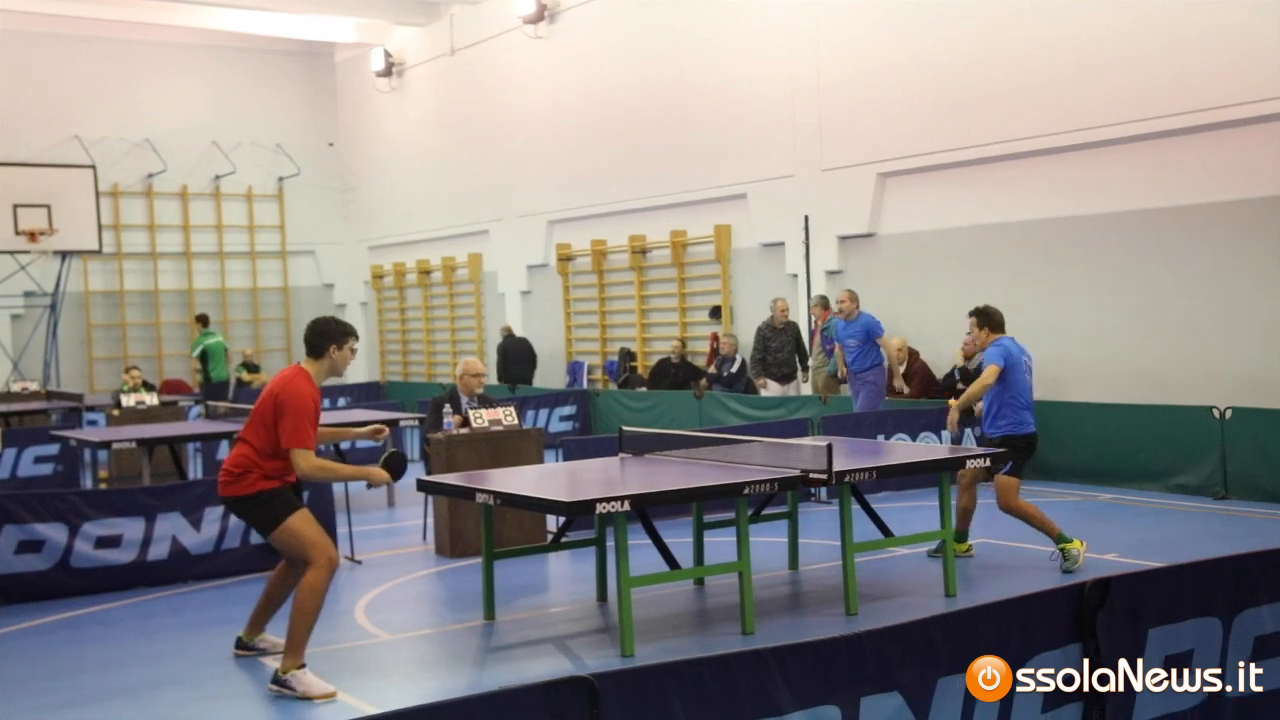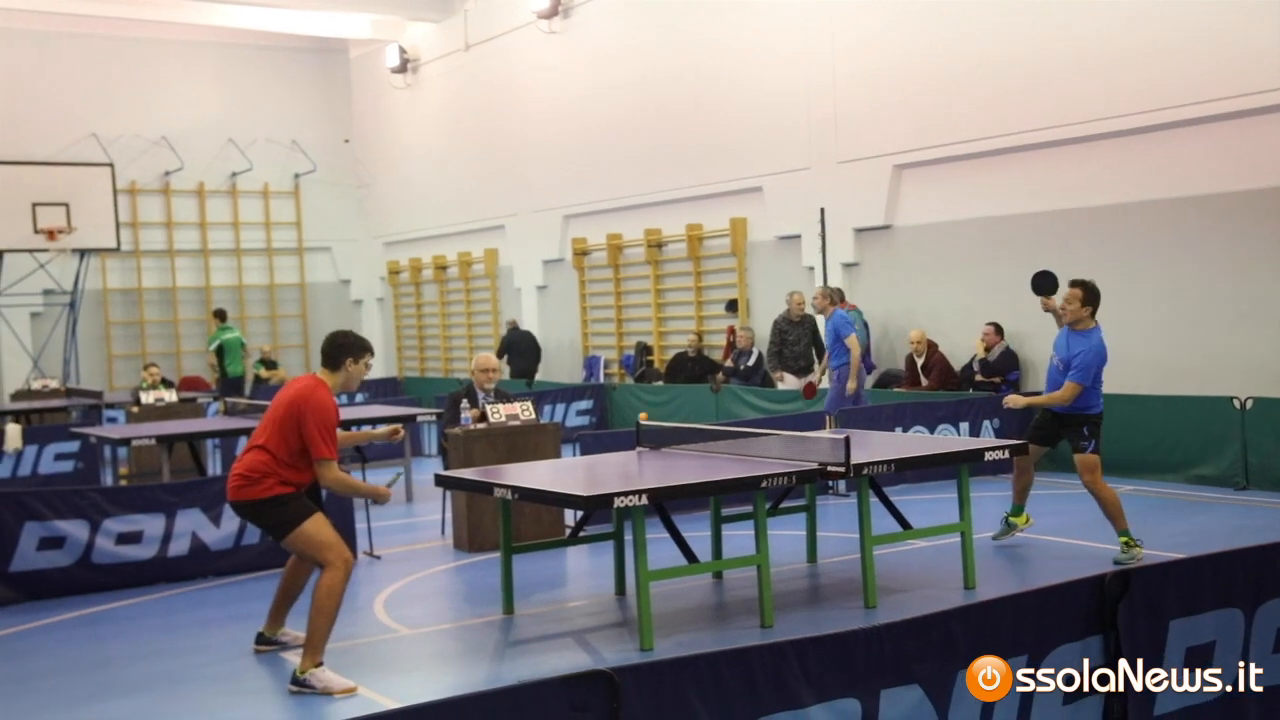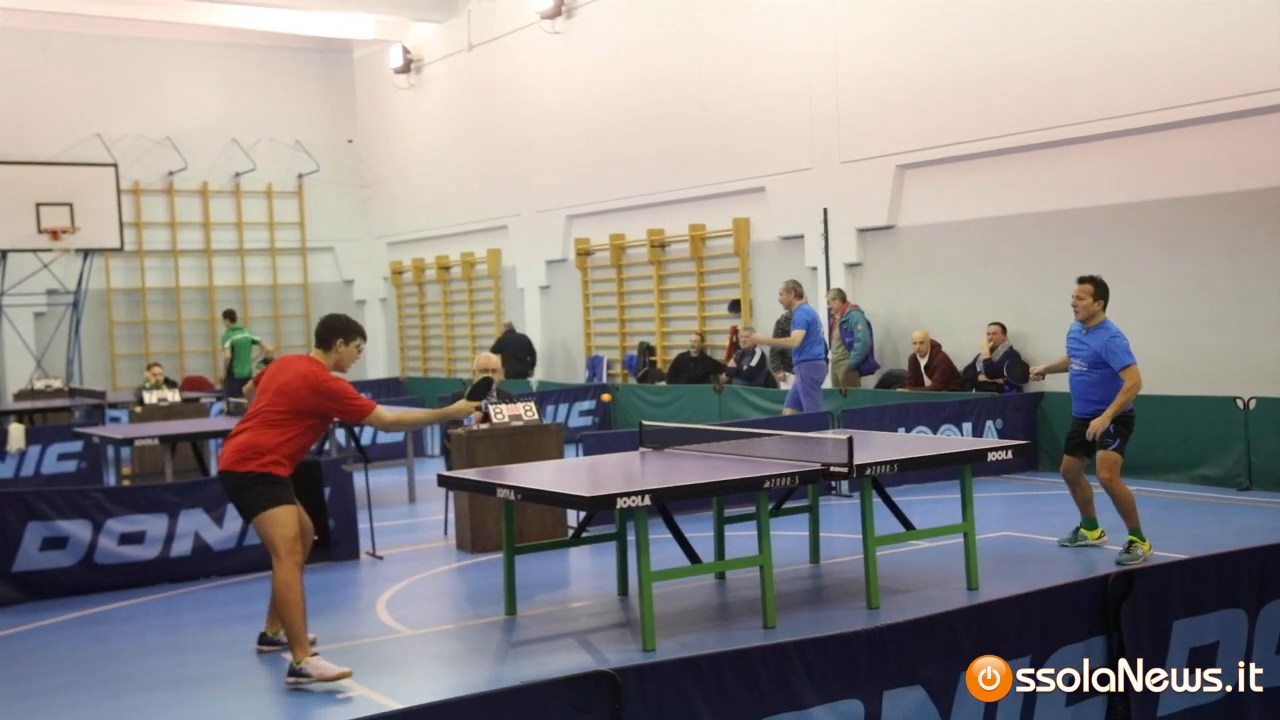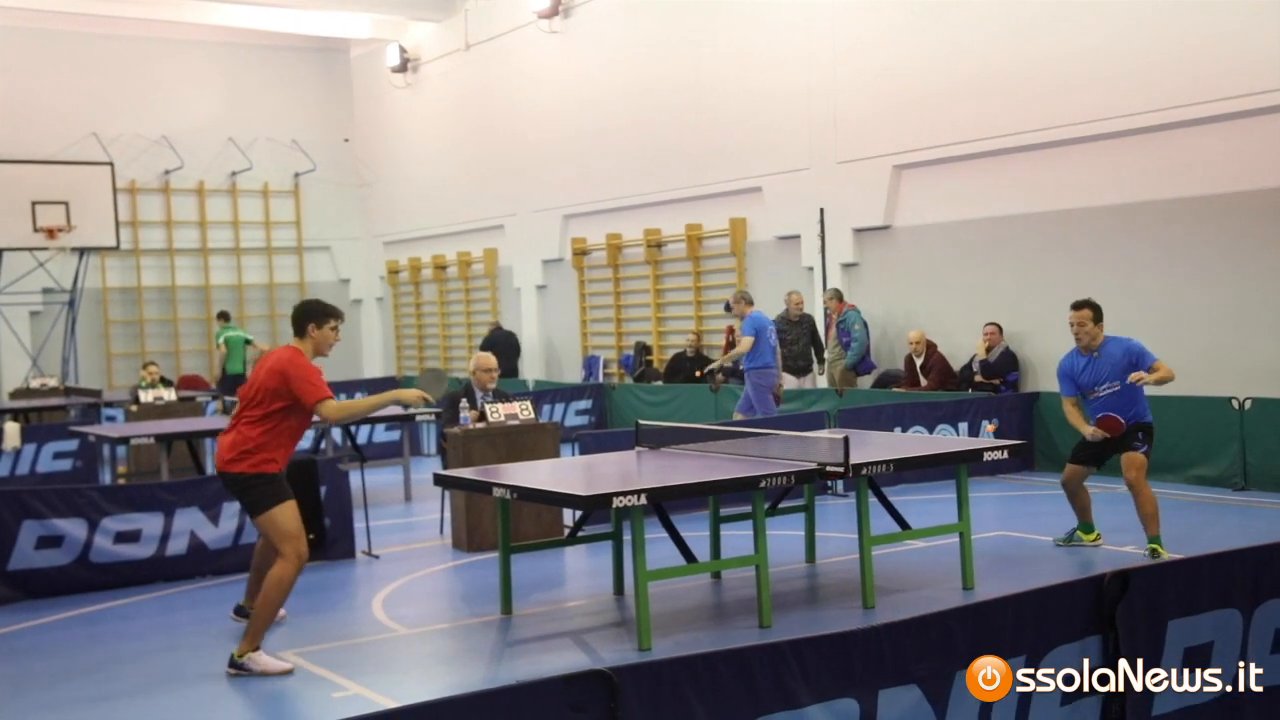
dt=0.3s
person 1, frame 1
left shoulder: (297, 380)
right shoulder: (299, 391)
left elbow: (303, 436)
right elbow: (306, 466)
left wrist: (359, 434)
right wrist: (366, 474)
left hip: (257, 478)
right hip: (253, 484)
left knee: (300, 556)
right knee: (324, 558)
left ankle: (251, 637)
right ankle: (290, 670)
person 1, frame 2
left shoulder: (304, 386)
right shoulder: (320, 401)
right elbow: (330, 478)
left wrist: (375, 435)
right wrist: (374, 493)
left hip: (251, 483)
right hip: (264, 490)
left knee: (311, 547)
right knee: (340, 560)
left ankle: (272, 631)
right ankle: (309, 670)
person 1, frame 3
left shoulder: (285, 364)
right shoulder: (324, 383)
left elbow: (250, 390)
right elbow: (385, 420)
right wrist: (449, 412)
left hip: (239, 464)
right hip: (254, 468)
left knee: (303, 535)
right knee: (287, 556)
left ankle: (274, 629)
right ankle: (303, 661)
person 1, frame 4
left shoulder: (277, 359)
right shoulder: (298, 366)
right elbow: (334, 413)
right wrist: (394, 397)
left hip: (239, 459)
right hip: (252, 466)
left knee: (277, 533)
right knee: (295, 553)
left ankle: (250, 605)
right ankle: (246, 653)
person 2, frame 1
left shoulder: (997, 350)
right shoulder: (1016, 349)
left elbow: (987, 381)
left wrist: (957, 408)
right wrist: (987, 408)
left hip: (1012, 438)
right hip: (1000, 437)
left knee: (1008, 502)
right knee: (966, 479)
left ankle: (1068, 543)
right ankle: (960, 542)
person 2, frame 2
left shoulder: (1091, 347)
right shoulder: (1072, 326)
left elbow: (1067, 397)
left wrist: (1024, 400)
right wrist: (1053, 310)
left hip: (1082, 417)
right hip: (1051, 411)
left knee: (1091, 479)
right knee: (1022, 460)
left ankle: (1129, 541)
right ankle: (1017, 517)
person 2, frame 3
left shoulder: (1112, 339)
right shoulder: (1075, 330)
left elbow: (1134, 383)
left wrist: (1107, 417)
right wrist: (1046, 369)
left hip: (1112, 419)
right hip: (1084, 416)
left knee: (1107, 476)
right knee: (1070, 471)
left ankle: (1138, 540)
right ankle: (1091, 530)
person 2, frame 4
left shoulder: (1125, 347)
right shoulder: (1068, 363)
left elbow: (1167, 373)
right elbow: (1069, 405)
left wrist: (1149, 378)
right wrist: (1085, 428)
left hip: (1135, 427)
right hip: (1096, 431)
left knee: (1134, 477)
right knee: (1069, 479)
left ankle: (1156, 547)
right ankle: (1088, 531)
